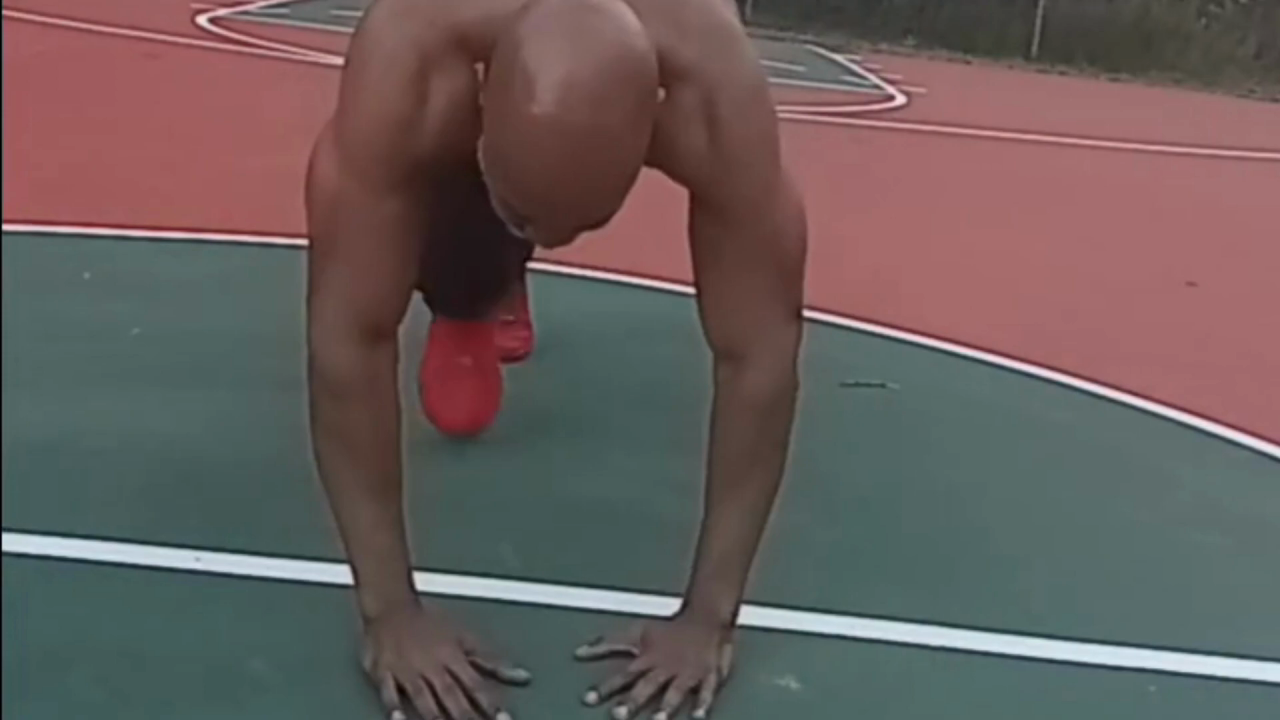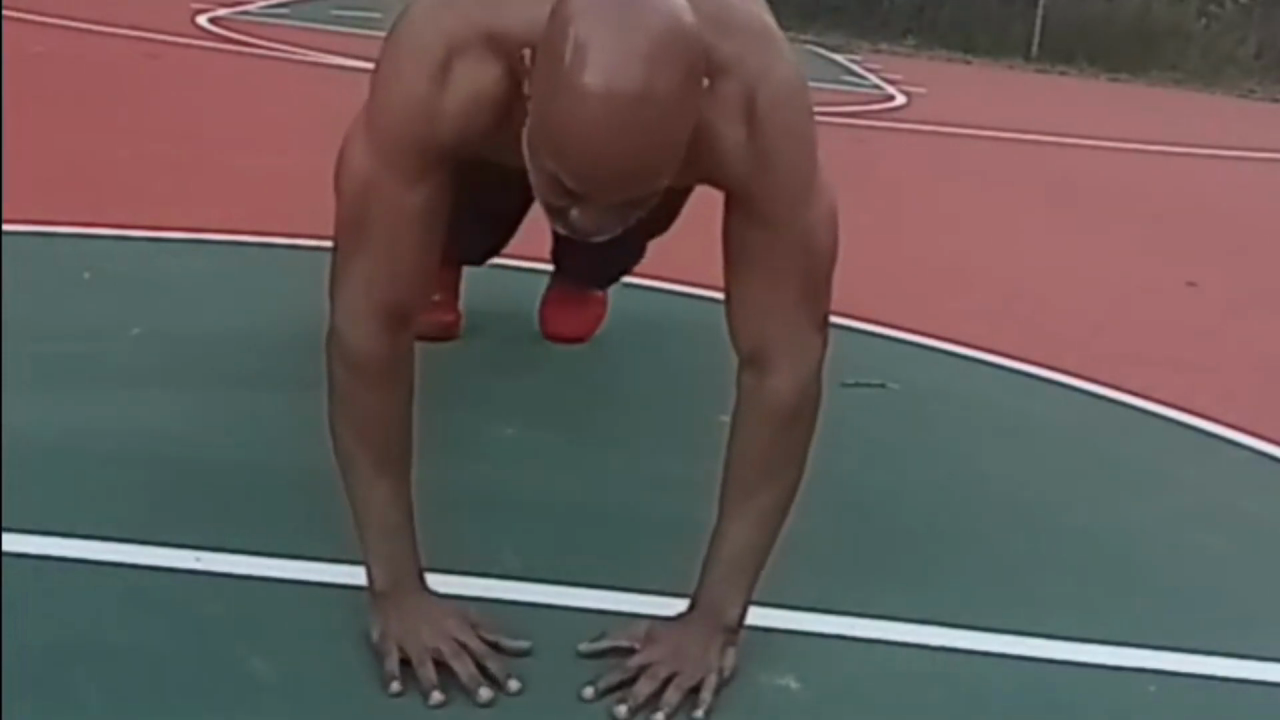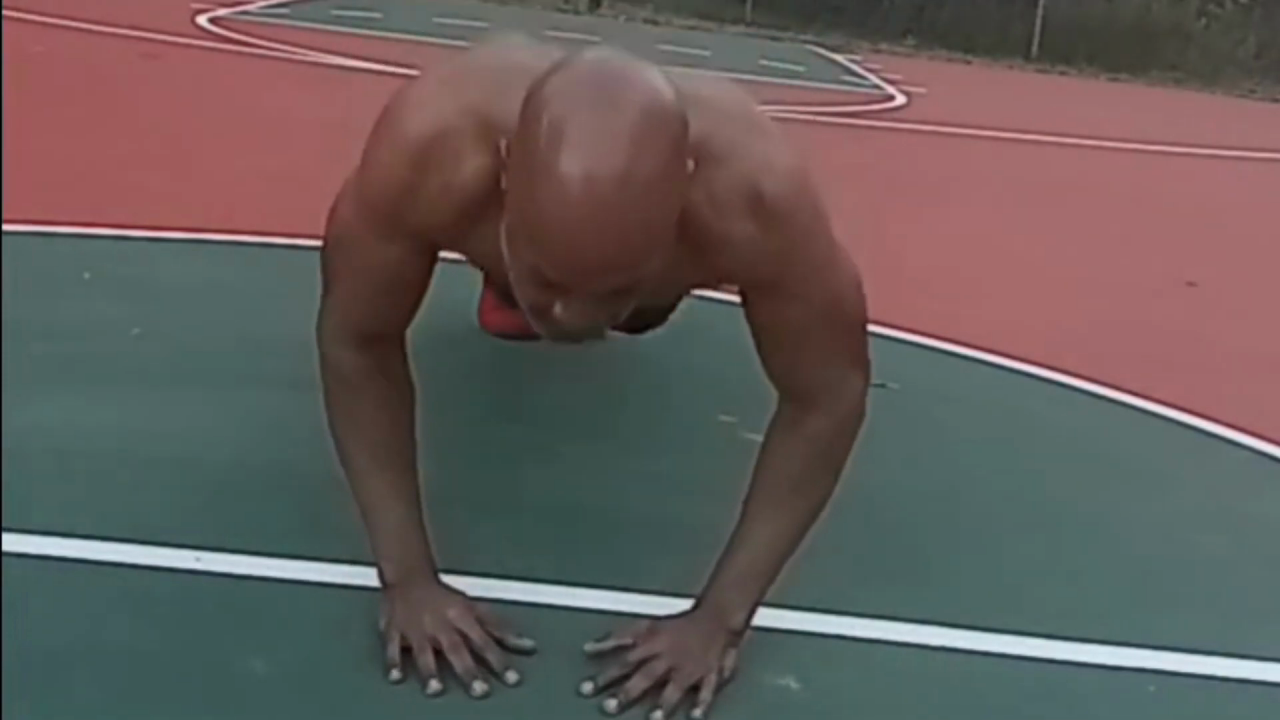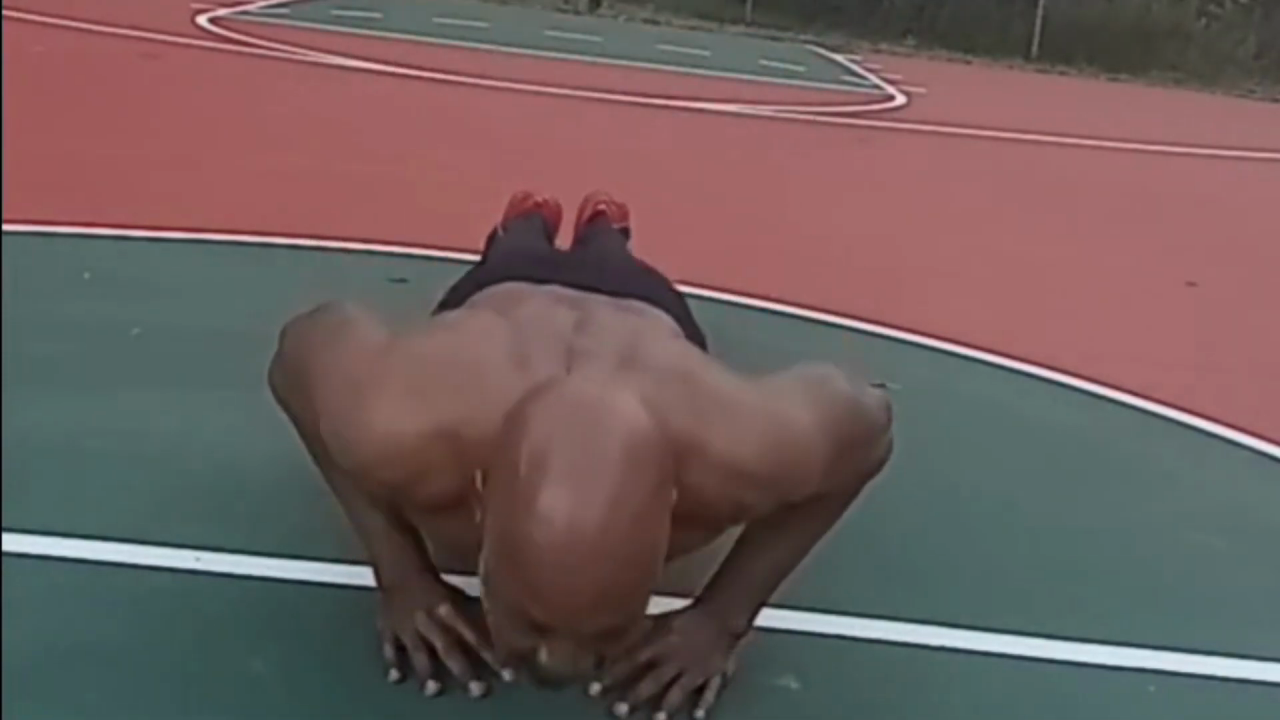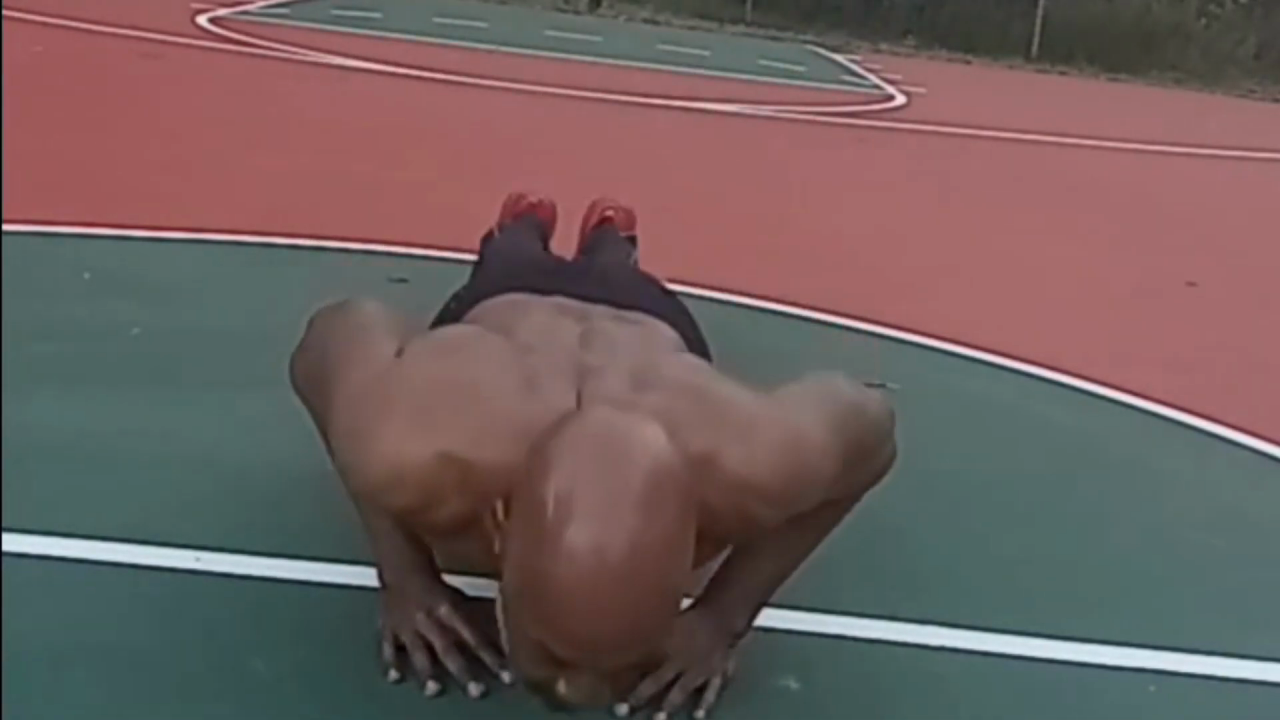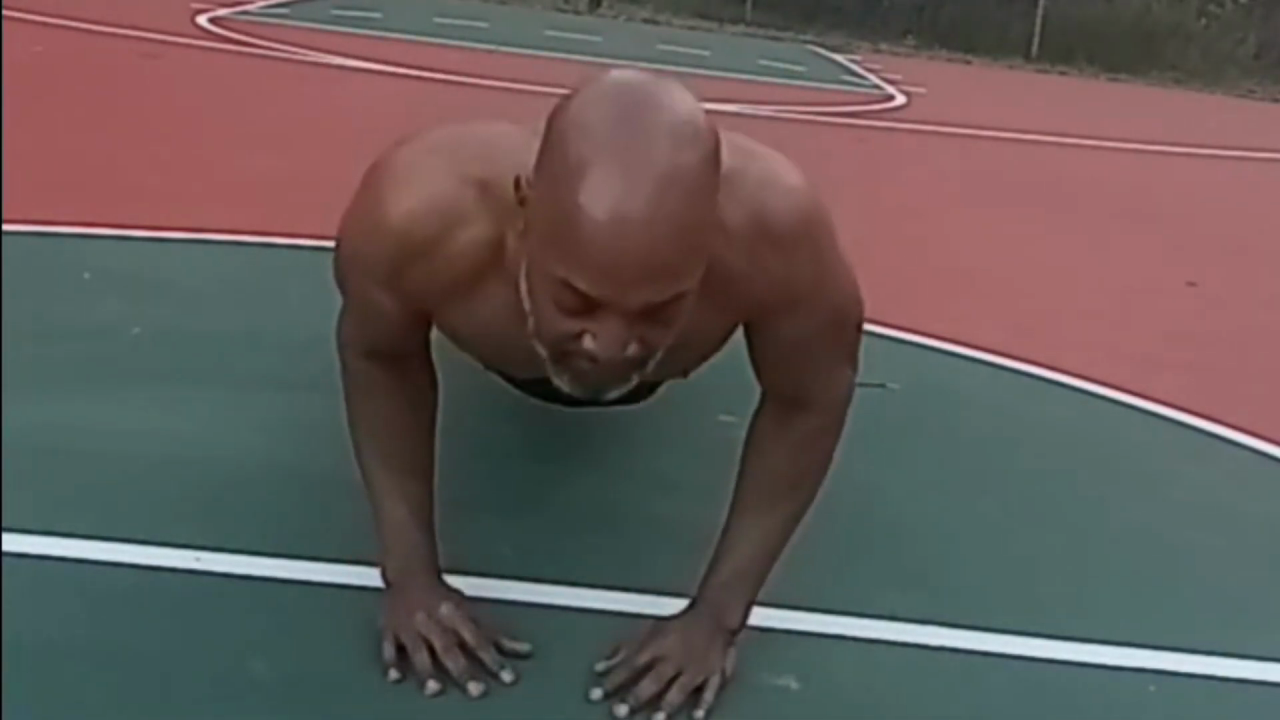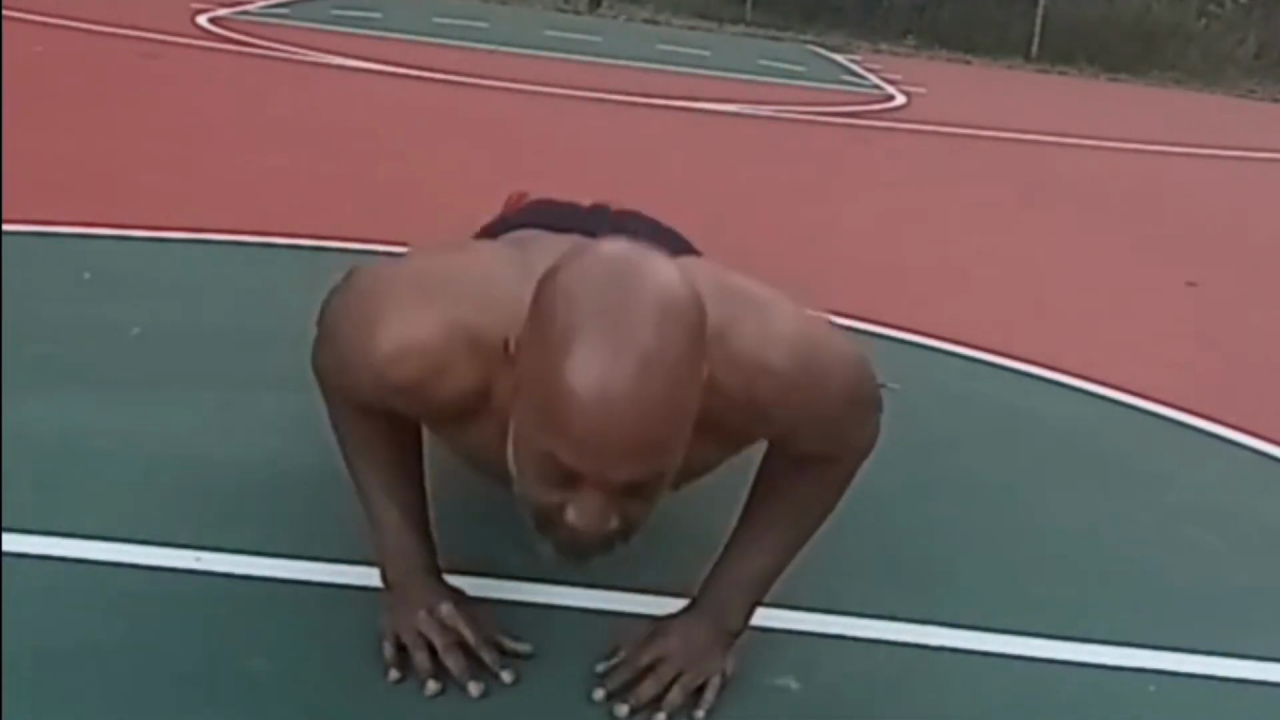
dt=0.7s
person 1, frame 1
left shoulder: (716, 99)
right shoulder: (406, 65)
left elbow: (760, 353)
right elbow: (350, 340)
left wrist: (708, 616)
right wrist: (389, 611)
left ankle: (494, 283)
right ankle: (465, 300)
person 1, frame 2
left shoulder: (759, 105)
right shoulder: (441, 70)
left elbow: (782, 363)
right elbow: (369, 324)
left wrist: (716, 616)
right wrist: (397, 591)
left ankle: (584, 271)
right ankle: (442, 261)
person 1, frame 3
left shoulder: (754, 196)
right shoulder: (430, 151)
left elbow: (829, 394)
right elbow: (358, 342)
left wrist: (722, 613)
right wrist: (405, 574)
person 1, frame 4
left shoulder: (732, 460)
right shoulder: (404, 431)
left elbow: (869, 423)
right elbow: (300, 351)
left wrist: (723, 620)
right wrist: (401, 581)
left hip: (645, 318)
right hip: (494, 305)
left ankle: (601, 226)
right ankle: (528, 225)
person 1, frame 5
left shoulder: (749, 472)
right shoulder: (416, 458)
left elbow: (870, 421)
right elbow: (344, 329)
left wrist: (722, 621)
right wrist: (403, 581)
left hip: (651, 333)
right hip: (496, 320)
left ankle: (609, 233)
right ankle: (524, 226)
person 1, frame 6
left shoulder: (775, 227)
right shoulder: (419, 213)
left elbow: (811, 400)
right elbow: (377, 355)
left wrist: (721, 613)
right wrist: (408, 575)
person 1, frame 7
left shoulder: (766, 359)
right shoulder: (415, 342)
left elbow: (844, 437)
right elbow: (342, 378)
left wrist: (718, 619)
right wrist: (408, 579)
left ankle: (624, 235)
right ankle: (519, 233)
